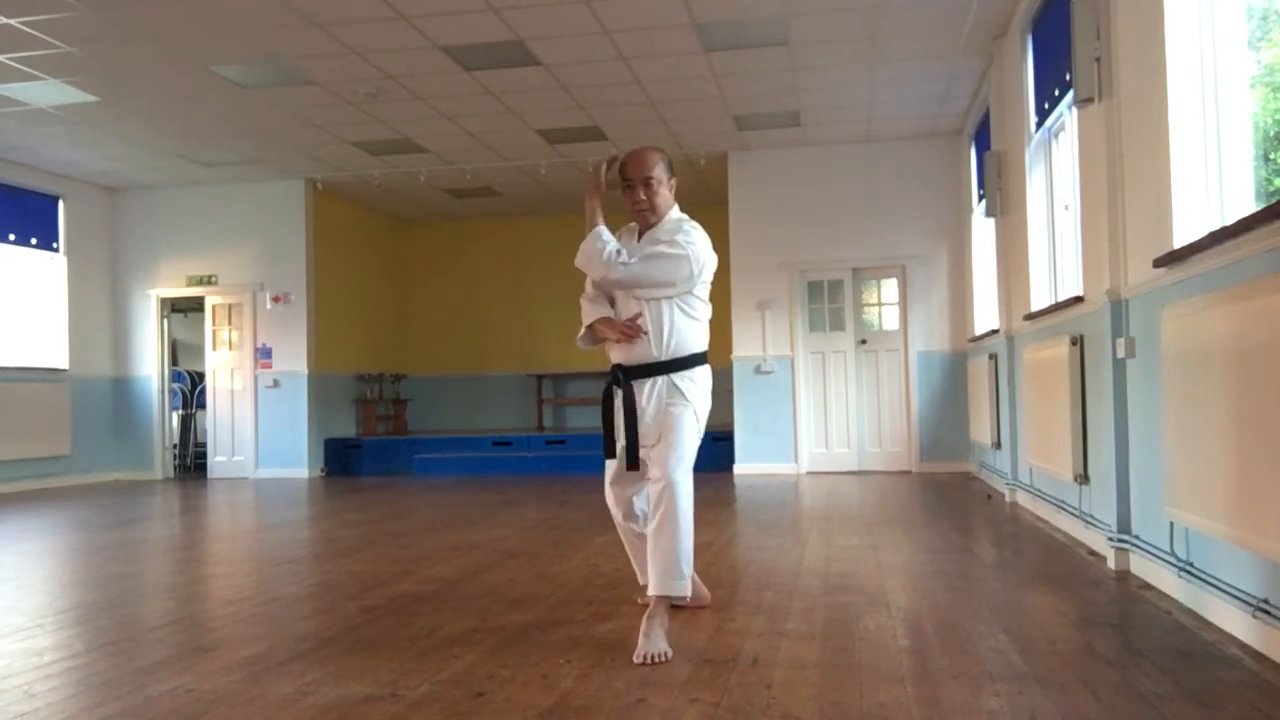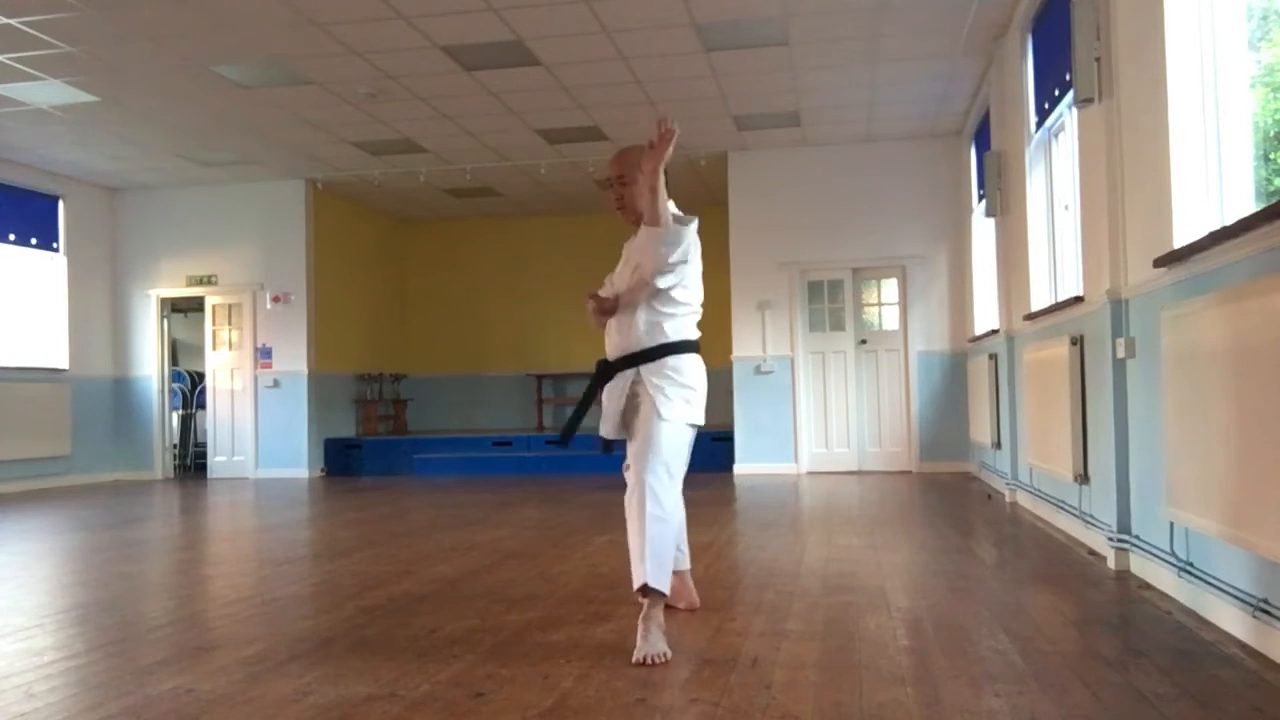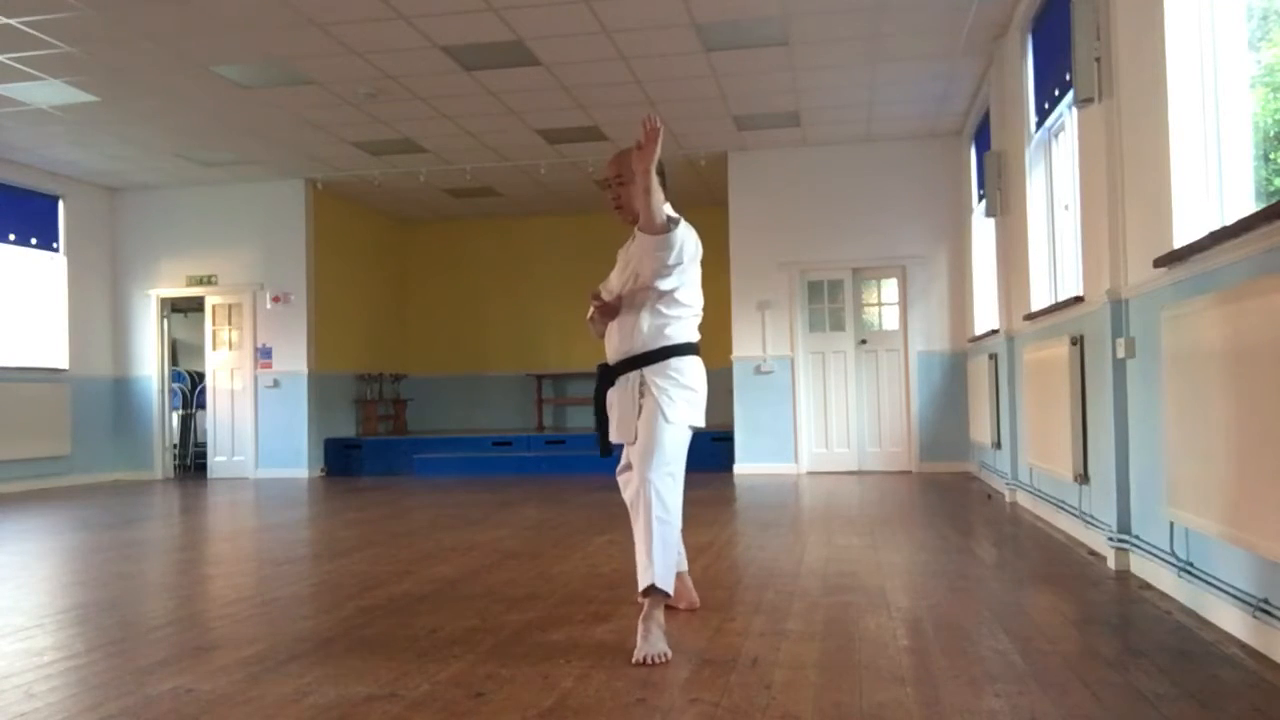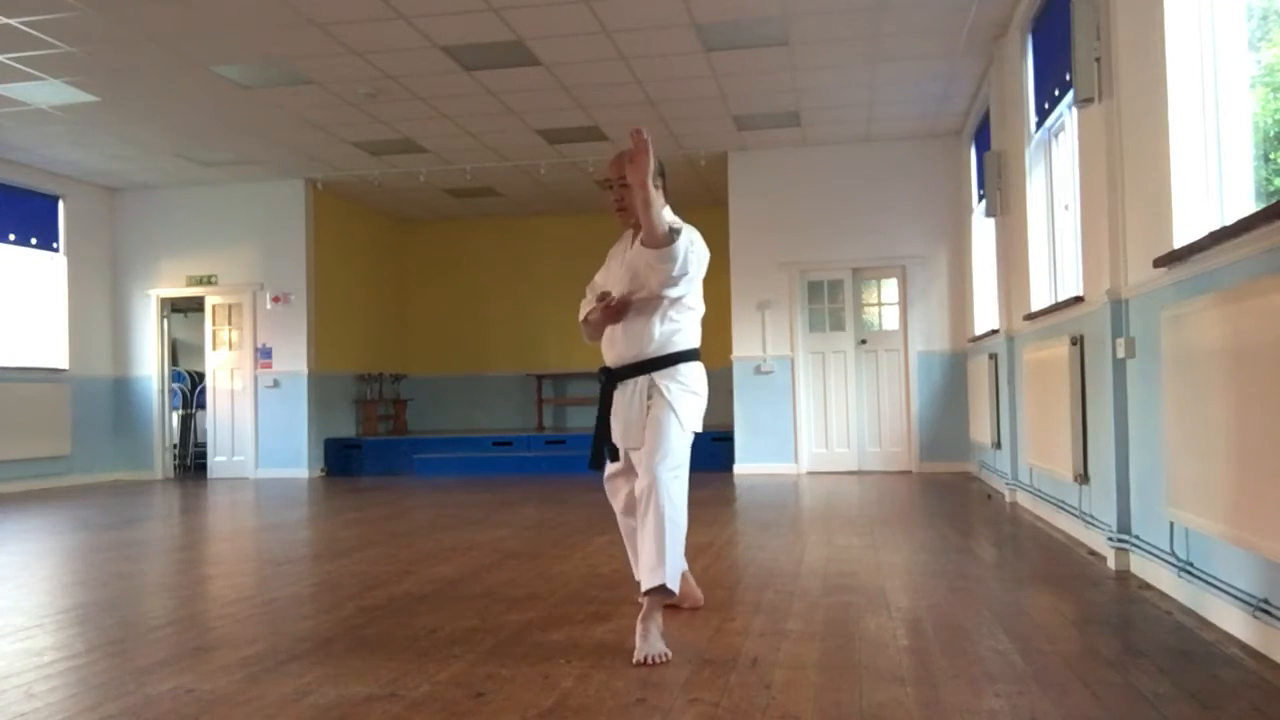
dt=0.3s
person 1, frame 1
left shoulder: (688, 242)
right shoulder: (625, 244)
left elbow: (605, 269)
right elbow: (594, 299)
left wrist: (592, 206)
right wrist: (607, 326)
left hip: (677, 384)
right hip: (633, 388)
left knee: (669, 482)
right knee: (624, 491)
left ankle: (658, 612)
right ankle: (681, 581)
person 1, frame 2
left shoulder: (670, 233)
right shoulder: (644, 241)
left elbow: (666, 242)
right elbow: (615, 302)
left wrist: (652, 171)
right wrist: (601, 305)
left hip: (667, 375)
right hip: (638, 379)
left knee: (649, 480)
right knee: (657, 481)
left ankle: (652, 612)
right ankle: (677, 582)
person 1, frame 3
left shoulder: (674, 235)
right shoulder: (632, 246)
left elbow: (662, 254)
right elbow: (610, 312)
left wrist: (646, 176)
right wrist: (600, 313)
left hip: (668, 377)
right hip: (632, 382)
left knee: (653, 480)
right knee: (637, 483)
left ankle: (652, 614)
right ankle: (676, 583)
person 1, frame 4
left shoulder: (683, 238)
right shoulder: (619, 250)
left elbow: (667, 266)
right elbow: (591, 306)
left wrist: (646, 189)
right wrist: (599, 315)
left hip: (669, 381)
right hip: (627, 386)
left knee: (659, 480)
right knee: (625, 490)
left ankle: (652, 613)
right ankle: (676, 582)
